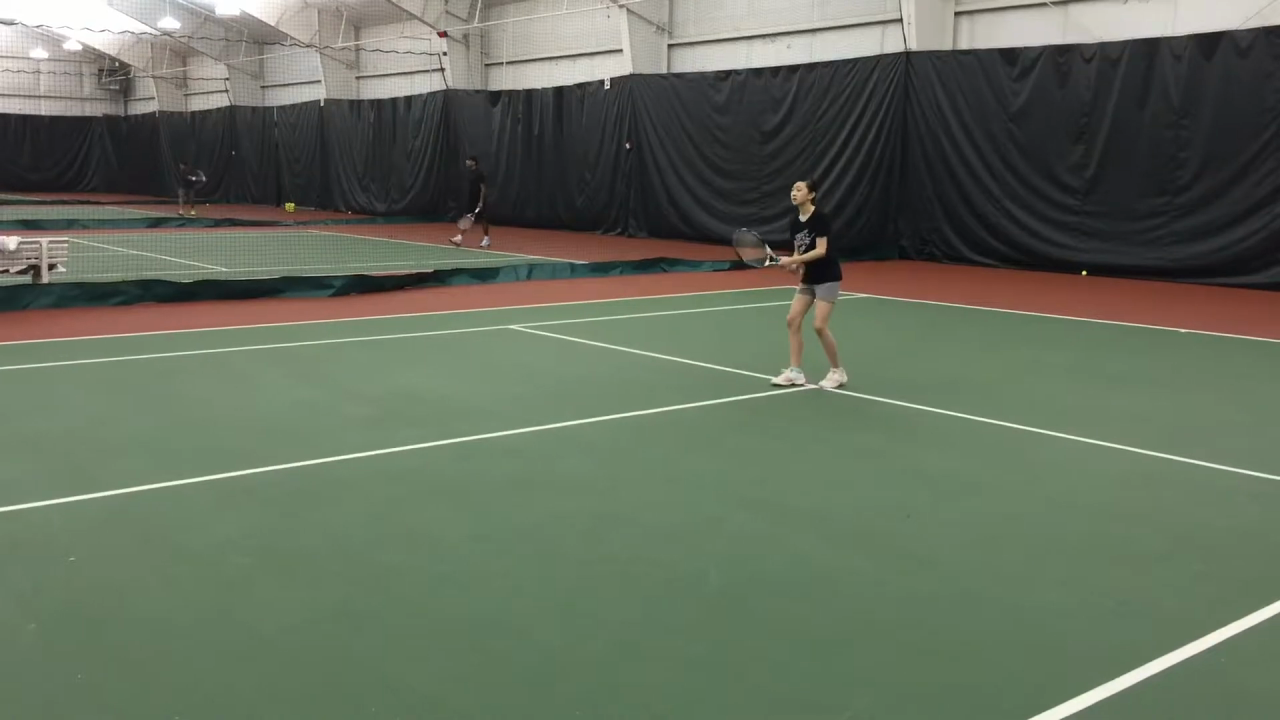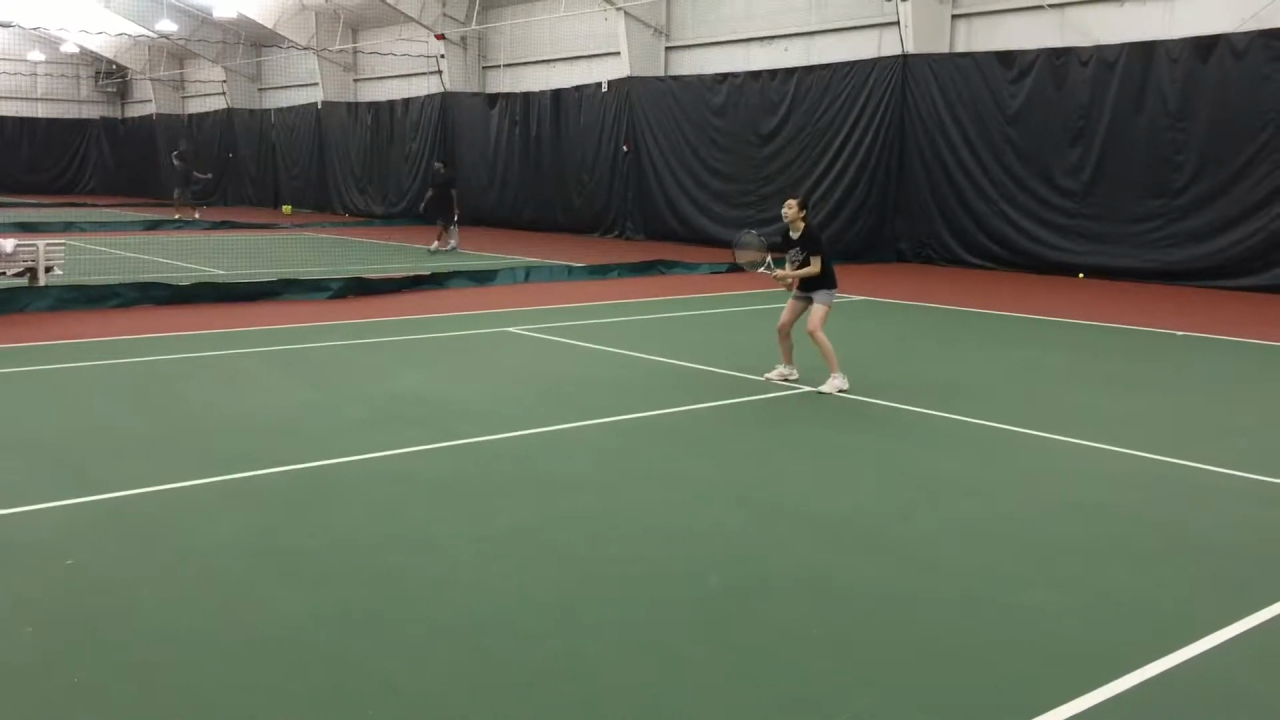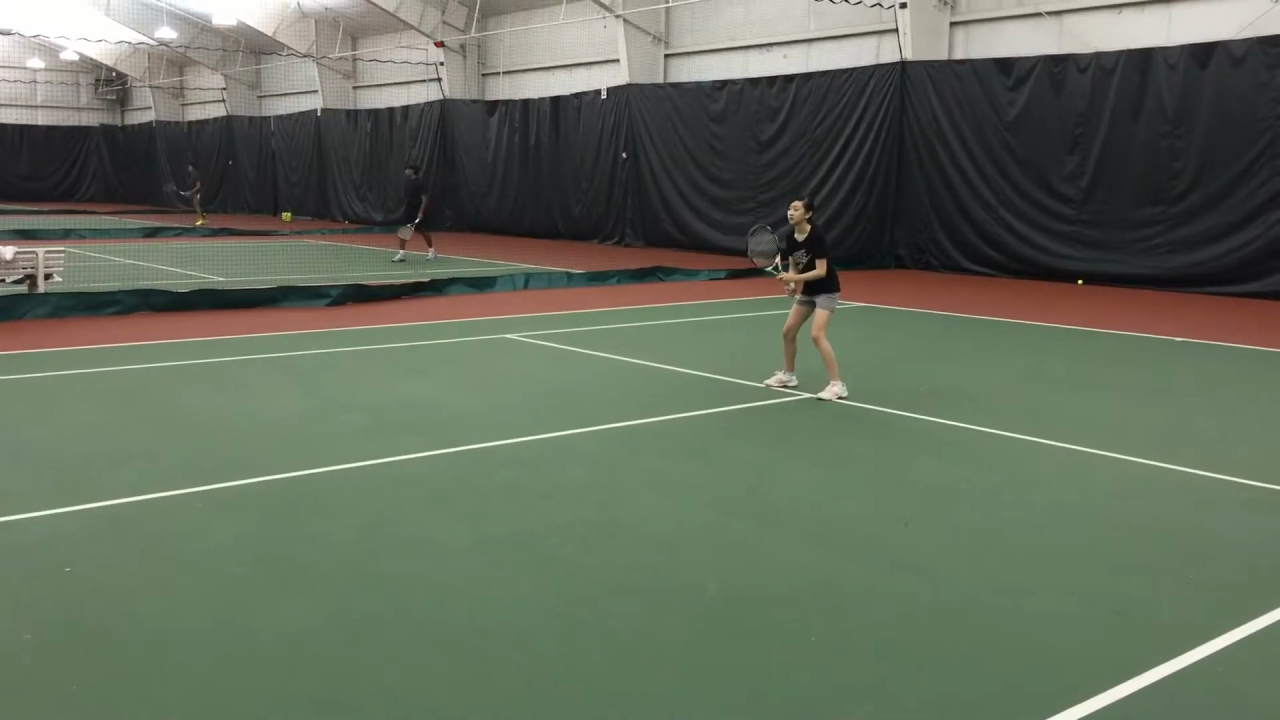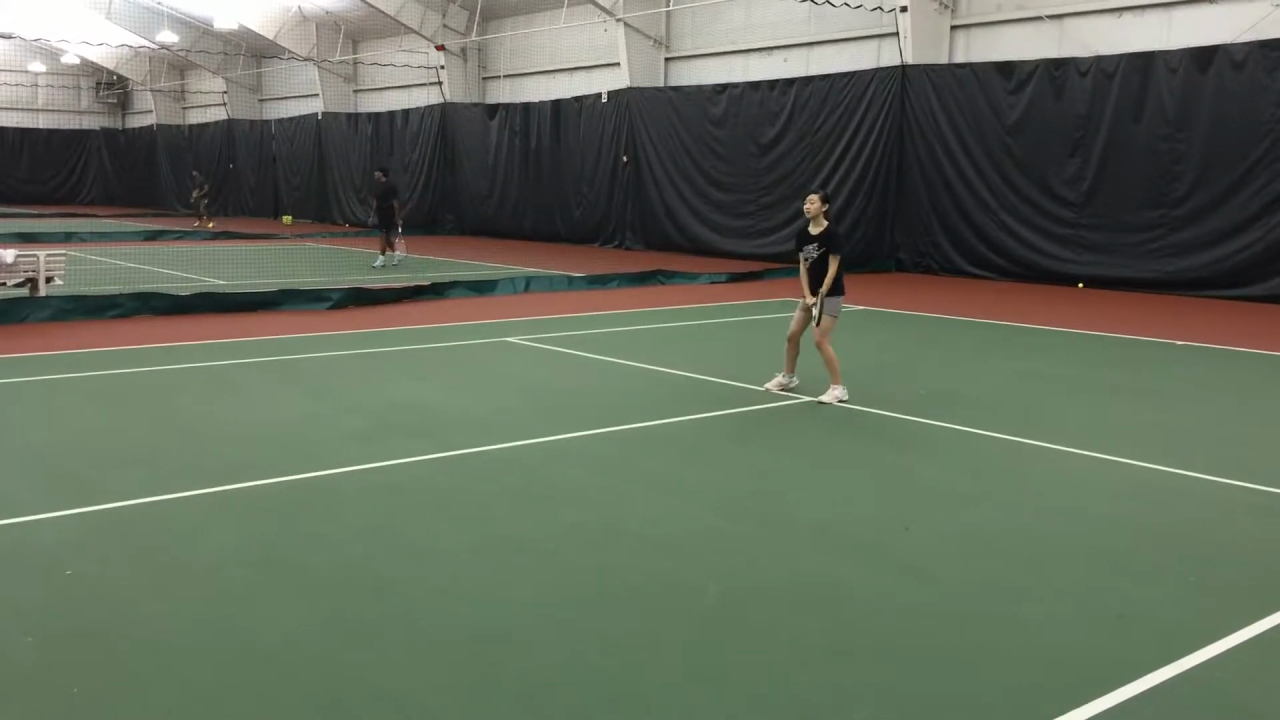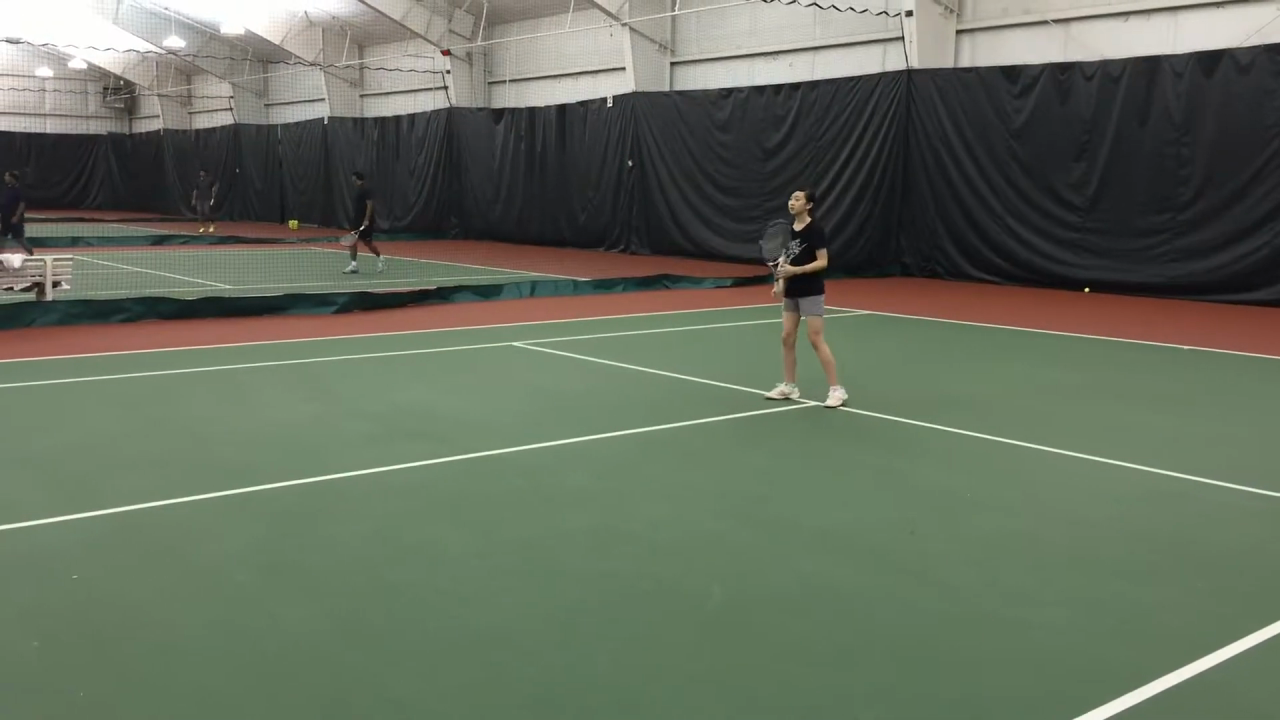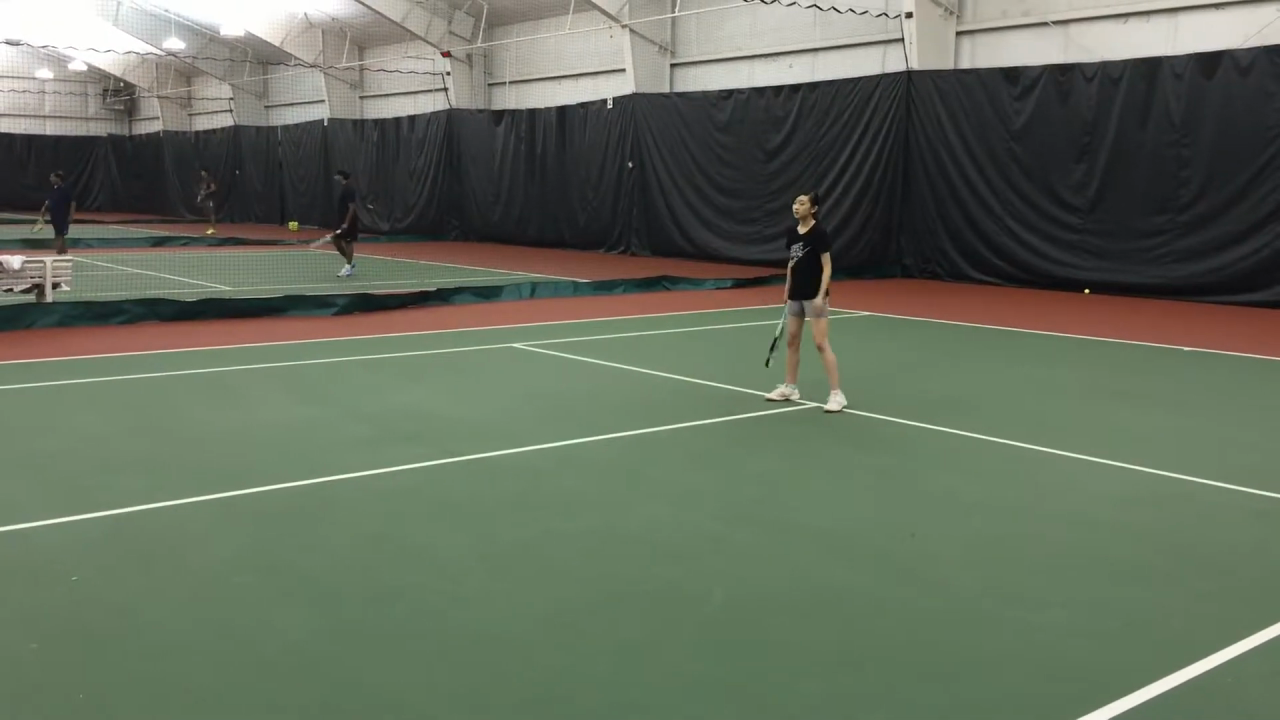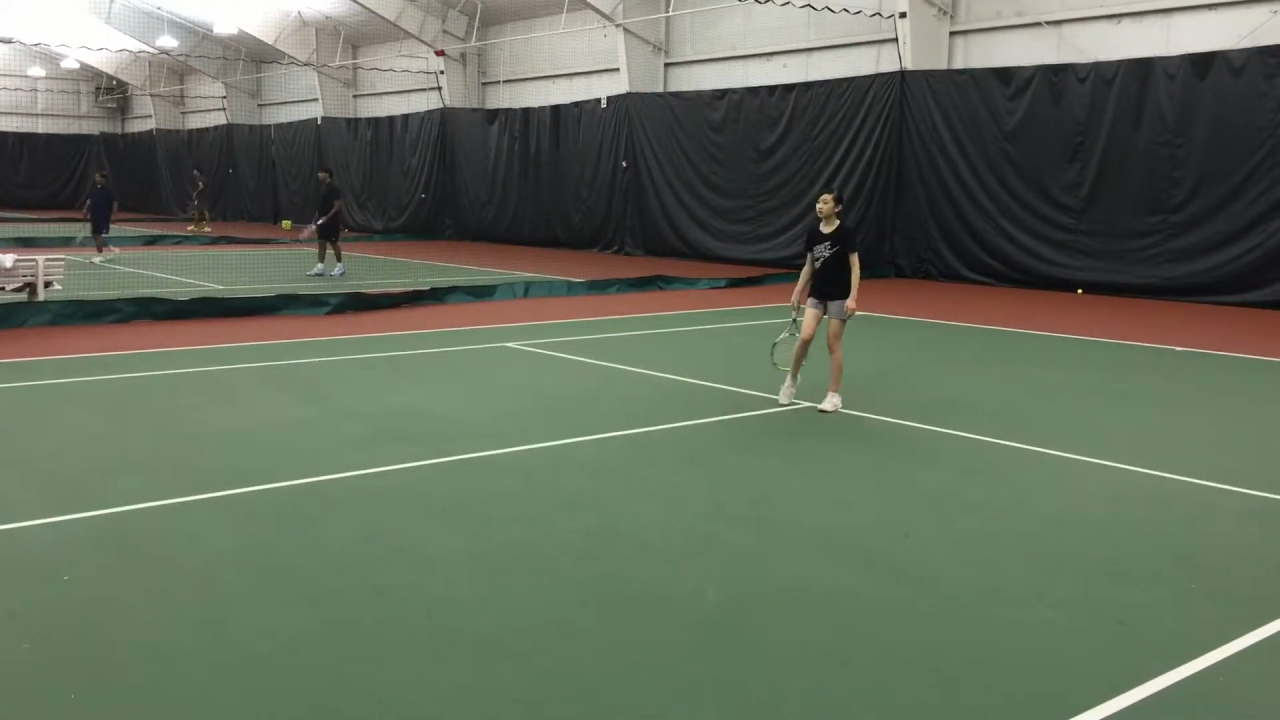
dt=0.7s
person 1, frame 1
left shoulder: (819, 217)
right shoulder: (795, 221)
left elbow: (821, 251)
left wrist: (793, 260)
right wrist: (793, 264)
left hip: (828, 278)
right hip: (808, 278)
left knee: (820, 326)
right knee: (793, 321)
left ankle: (838, 371)
right ankle: (795, 372)
person 1, frame 2
left shoulder: (811, 234)
right shoulder: (786, 235)
left elbow: (815, 269)
left wrist: (788, 275)
right wrist: (788, 279)
left hip: (823, 286)
right hip: (803, 287)
left knee: (814, 329)
right knee: (782, 326)
left ankle: (838, 377)
right ankle: (788, 368)
person 1, frame 3
left shoulder: (817, 237)
right shoulder: (790, 238)
left elbow: (821, 271)
right elbow: (793, 267)
left wrist: (794, 278)
right wrist: (791, 284)
left hip: (826, 291)
right hip: (807, 291)
left knee: (817, 335)
right knee: (788, 331)
left ankle: (837, 385)
right ankle: (788, 375)
person 1, frame 4
left shoulder: (832, 234)
right shoulder: (802, 233)
left elbow: (833, 269)
right elbow: (803, 266)
left wrist: (821, 296)
right wrist: (807, 295)
left hip: (831, 294)
right hip: (812, 293)
left knee: (821, 340)
right knee: (792, 335)
left ankle: (838, 388)
right ankle: (788, 377)
person 1, frame 5
left shoulder: (815, 229)
right shoulder: (789, 230)
left elbow: (823, 262)
left wrist: (795, 270)
right wrist: (779, 283)
left hip: (812, 292)
right hip: (792, 292)
left knee: (816, 340)
right knee: (787, 338)
left ankle: (836, 389)
right ankle: (789, 386)
person 1, frame 6
left shoulder: (819, 233)
right shoulder: (792, 233)
left elbow: (827, 267)
left wrist: (821, 295)
right wrist: (787, 290)
left hip: (814, 295)
right hip: (797, 295)
left knee: (821, 343)
right knee: (792, 340)
left ankle: (836, 394)
right ankle: (790, 387)
person 1, frame 7
left shoulder: (845, 232)
right shoulder: (813, 233)
left elbow: (855, 267)
left wrist: (852, 297)
right wrist: (797, 292)
left hip: (839, 296)
right hip: (816, 294)
left knee: (833, 344)
right knee: (805, 337)
left ankle: (834, 395)
right ankle: (792, 378)
